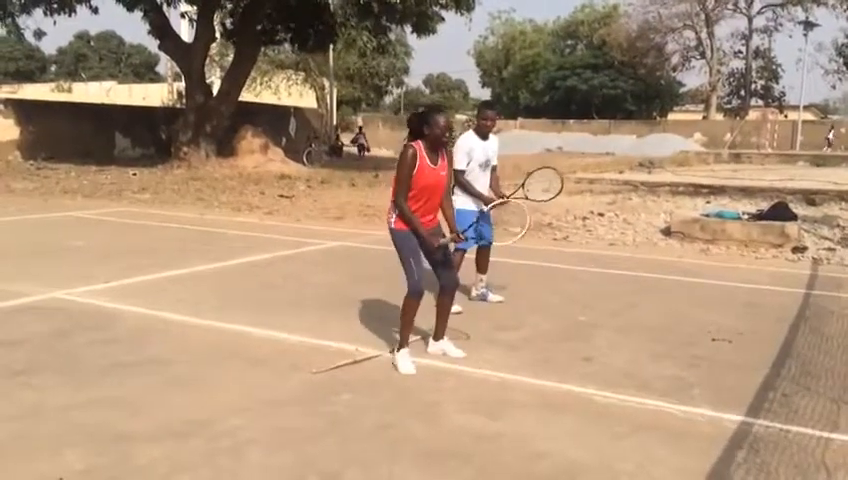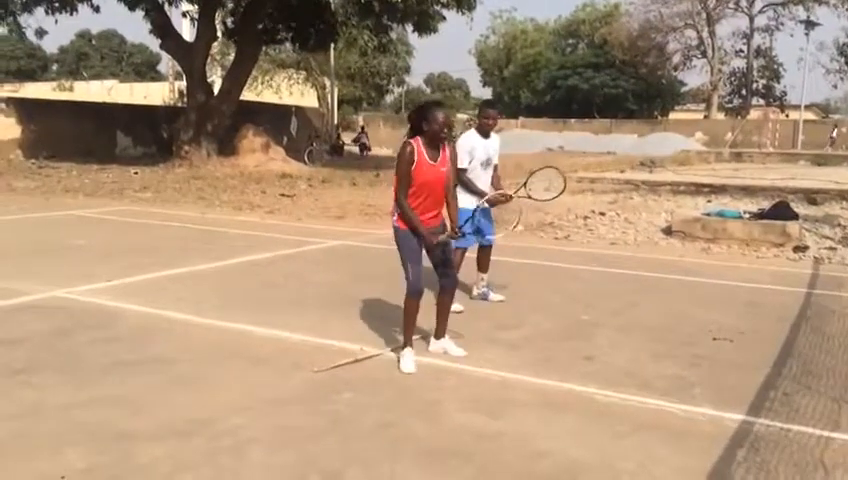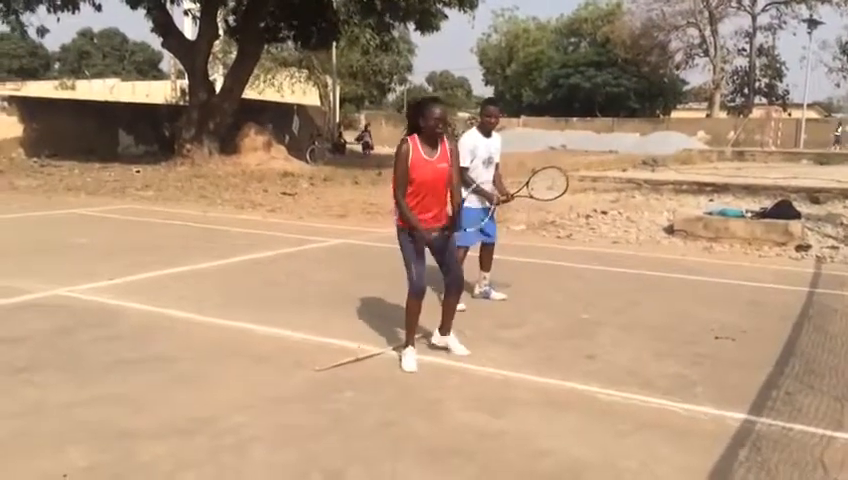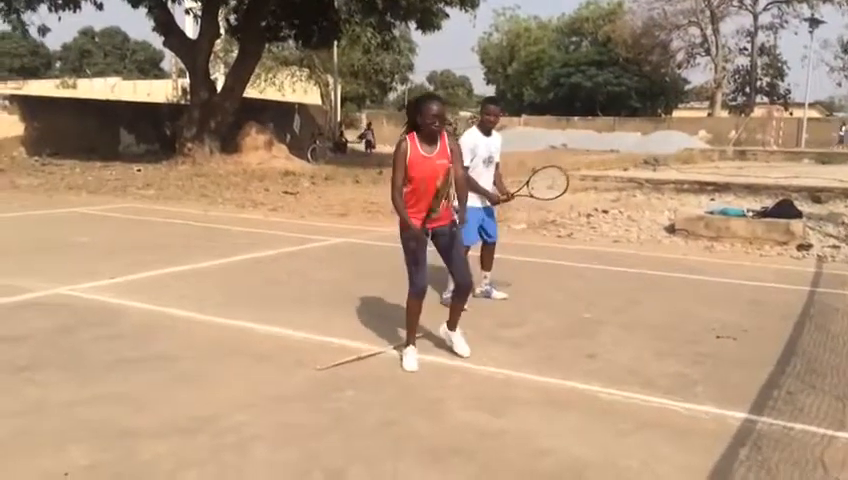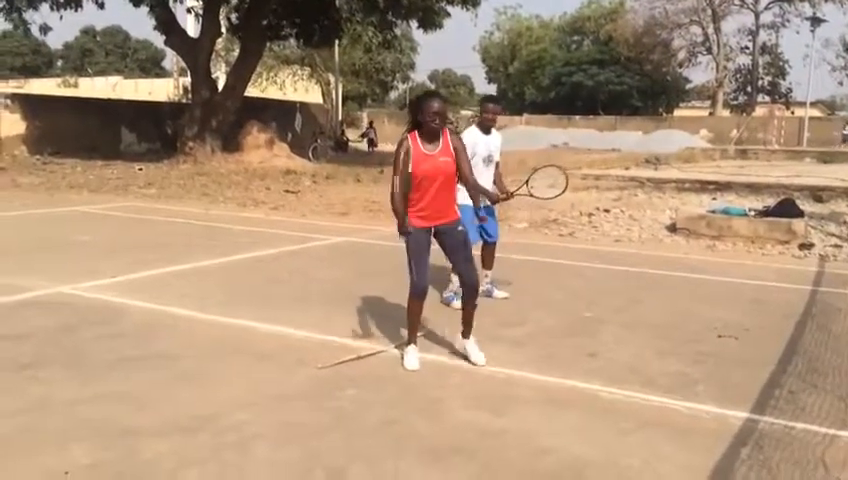
dt=0.1s
person 1, frame 1
left shoulder: (445, 156)
right shoulder: (411, 153)
left elbow: (445, 196)
right elbow: (399, 200)
left wrist: (454, 229)
right wrist: (423, 235)
left hip: (432, 226)
right hip: (404, 226)
left knee: (450, 282)
right knee: (417, 285)
left ankle: (438, 340)
right ankle: (401, 349)
person 1, frame 2
left shoulder: (448, 151)
right shoulder: (409, 150)
left elbow: (450, 192)
right elbow: (401, 198)
left wrist: (454, 225)
right wrist: (423, 232)
left hip: (435, 224)
right hip: (407, 225)
left knee: (449, 281)
right knee: (416, 285)
left ankle: (439, 338)
right ankle: (407, 348)
person 1, frame 3
left shoulder: (449, 147)
right shoulder: (406, 147)
left elbow: (454, 186)
right elbow: (399, 194)
left wrist: (454, 215)
right wrist: (416, 228)
left hip: (440, 223)
right hip: (411, 224)
left knee: (456, 280)
right knee: (417, 285)
left ankle: (443, 334)
right ankle: (409, 347)
person 1, frame 4
left shoulder: (450, 144)
right shoulder: (405, 145)
left elbow: (460, 180)
right elbow: (396, 191)
left wrist: (461, 208)
right wrist: (409, 225)
left hip: (444, 222)
right hip: (413, 224)
left knee: (464, 281)
right knee: (418, 285)
left ankle: (451, 328)
right ankle: (410, 346)
person 1, frame 5
left shoulder: (453, 140)
right shoulder: (407, 145)
left elbow: (467, 178)
right elbow: (398, 187)
left wrist: (484, 195)
right wrist: (400, 217)
left hip: (449, 220)
right hip: (417, 224)
left knee: (471, 281)
right knee: (419, 286)
left ankle: (467, 338)
right ankle: (411, 345)
person 2, frame 1
left shoulder: (494, 141)
right shoulder: (465, 142)
right elbow: (458, 178)
left wrist: (498, 193)
right wrist: (484, 198)
left hip: (483, 205)
right hip: (464, 205)
left knee: (486, 244)
right knee: (461, 248)
left ankle: (479, 288)
person 2, frame 2
left shoulder: (495, 140)
right shoulder: (467, 140)
right elbow: (460, 176)
left wrist: (500, 192)
right wrist: (486, 195)
left hip: (484, 204)
right hip: (466, 203)
left knee: (487, 243)
right knee: (462, 246)
left ankle: (480, 287)
person 2, frame 3
left shoulder: (496, 139)
right shoulder: (468, 139)
right elbow: (462, 175)
left wrist: (503, 191)
right wrist: (488, 195)
left hip: (486, 202)
right hip: (468, 203)
left knee: (489, 242)
right knee: (464, 245)
left ankle: (483, 286)
person 2, frame 4
left shoulder: (497, 138)
right shoulder: (469, 138)
right elbow: (462, 174)
left wrist: (502, 189)
right wrist: (487, 193)
left hip: (486, 202)
right hip: (469, 202)
left knee: (490, 241)
right knee: (465, 245)
left ankle: (484, 286)
right ankle: (450, 291)
person 2, frame 5
left shoulder: (497, 137)
right shoulder: (469, 137)
left wrist: (502, 189)
left hip: (487, 201)
right hip: (468, 200)
left knee: (491, 241)
left ankle: (485, 284)
right ankle: (451, 291)
